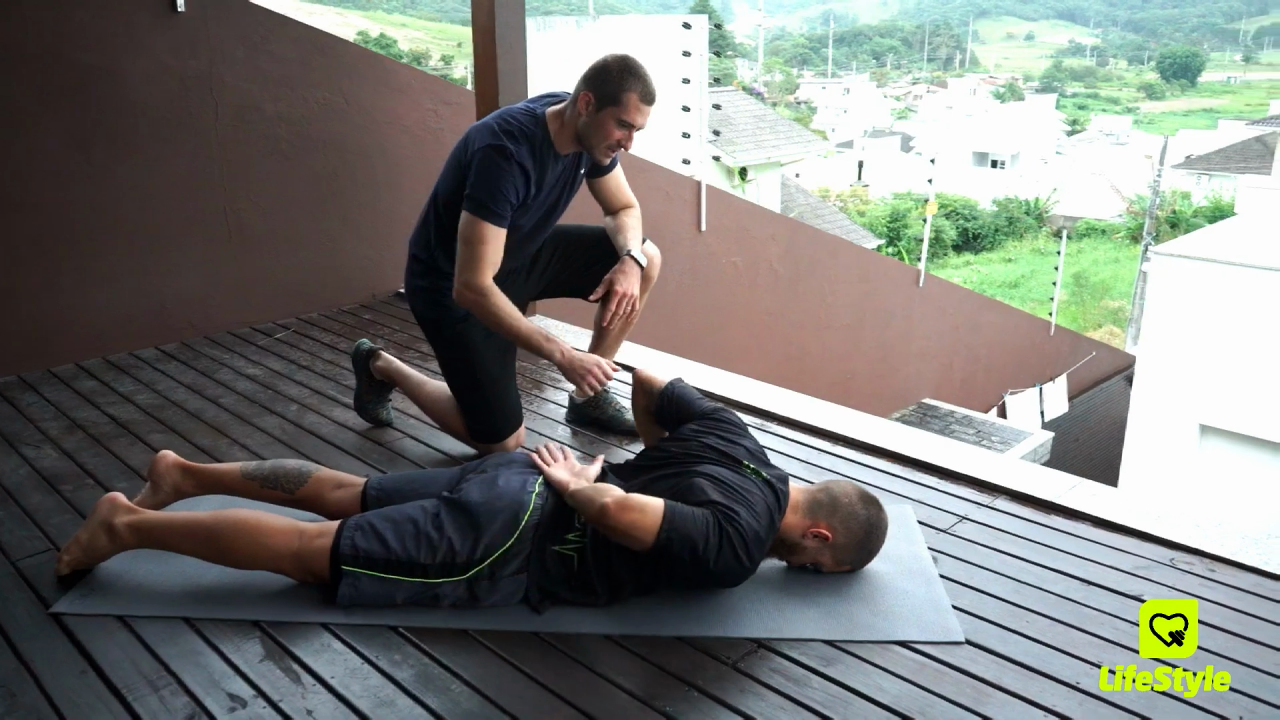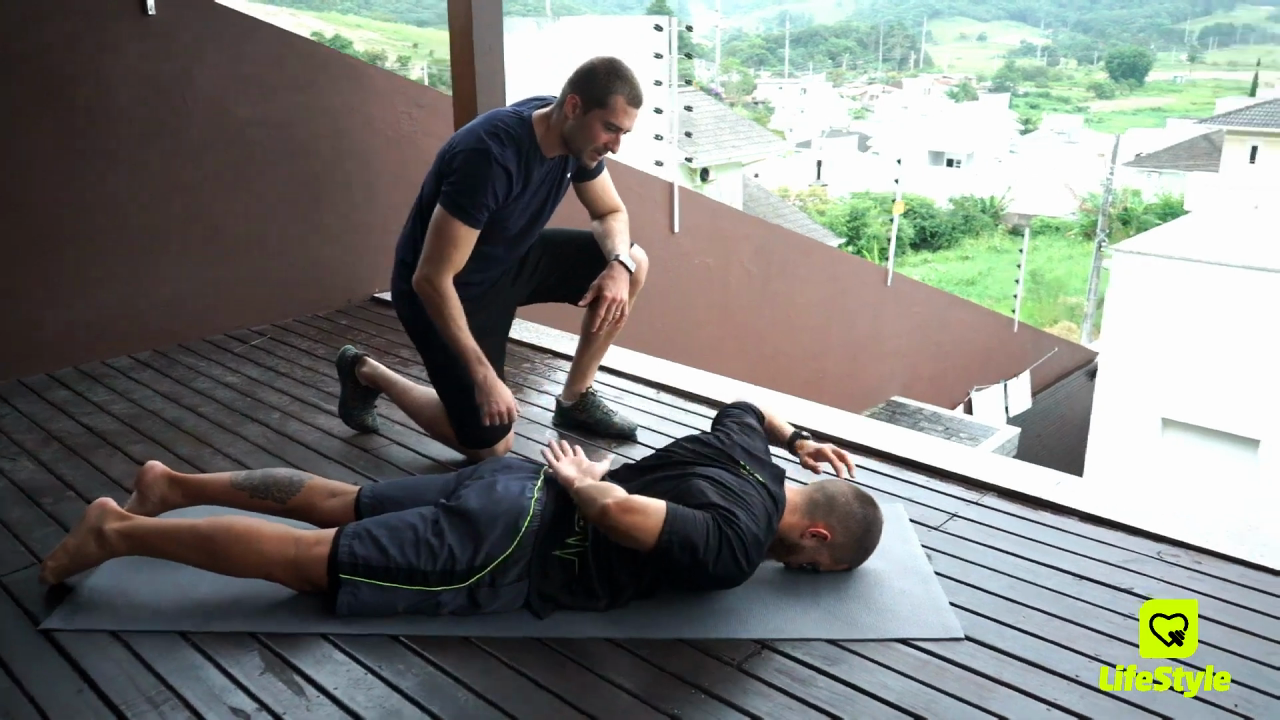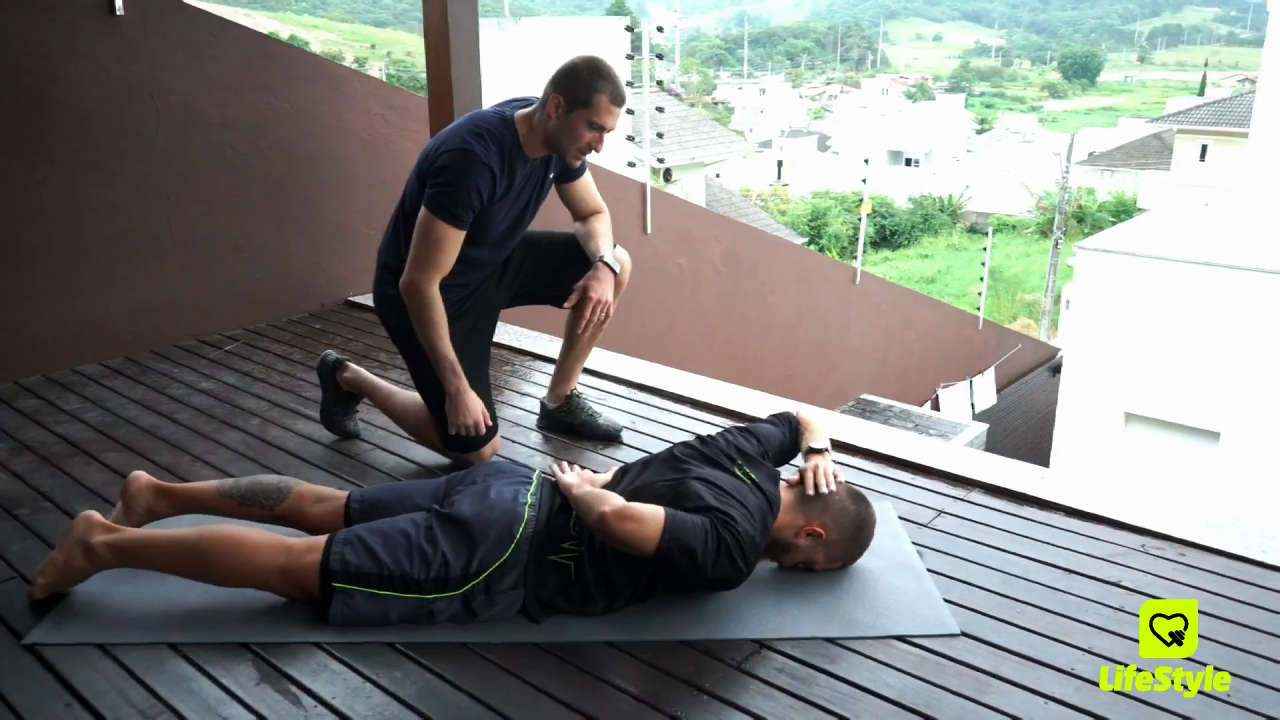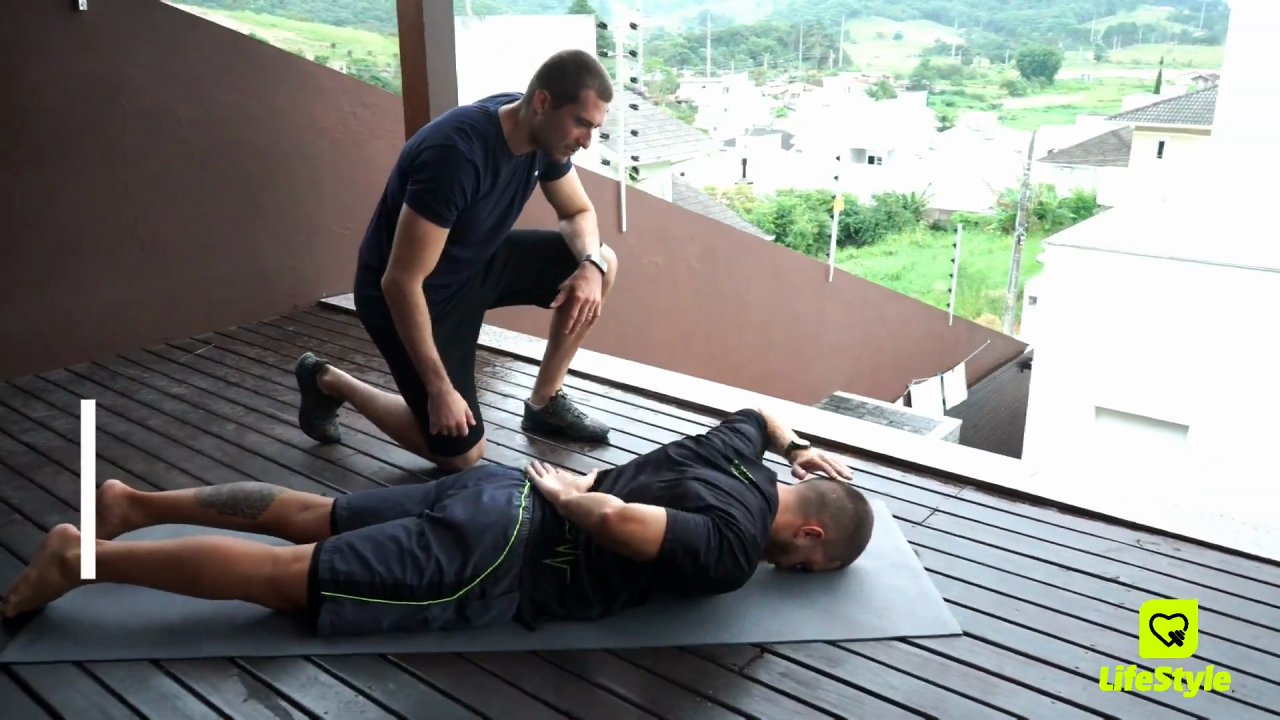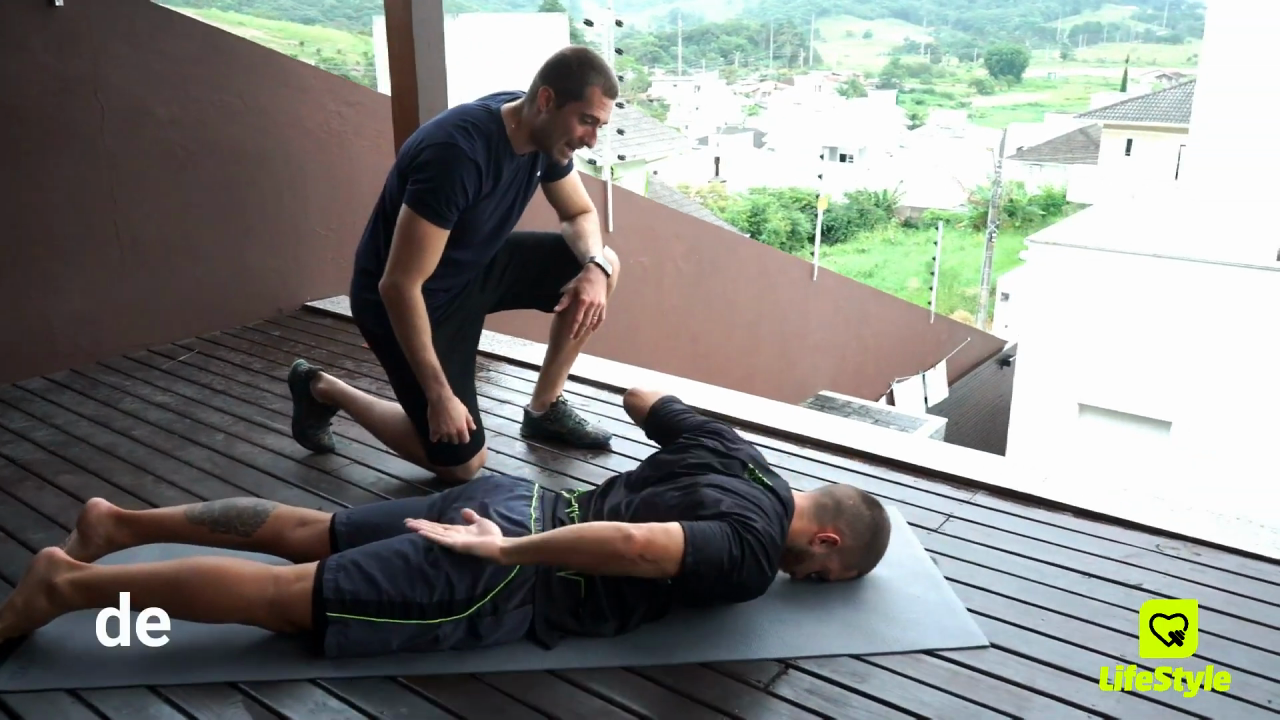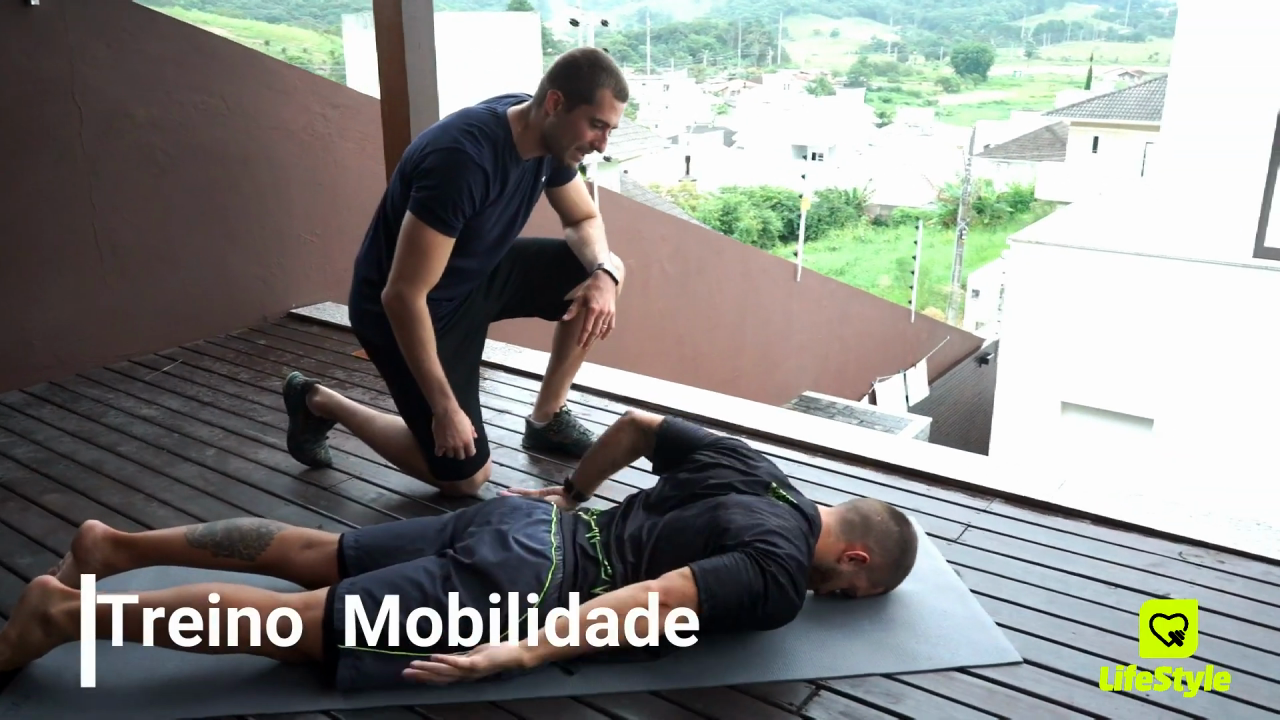
dt=0.4s
person 1, frame 1
left shoulder: (736, 441)
right shoulder: (739, 542)
left elbow: (647, 380)
right elbow: (618, 514)
right wrist: (572, 484)
left hip: (512, 488)
right hip: (505, 550)
left knee: (342, 495)
right knee: (311, 553)
left ankle: (185, 474)
right ankle: (130, 526)
person 1, frame 2
left shoulder: (745, 450)
right shoulder: (740, 543)
left elbow: (740, 403)
right elbow: (617, 514)
left wrist: (800, 437)
right wrist: (581, 485)
left hip: (512, 486)
right hip: (506, 555)
left knee: (335, 502)
right knee: (307, 559)
left ankle: (175, 484)
right ankle: (123, 530)
person 1, frame 3
left shoulder: (747, 454)
right shoulder: (734, 547)
left elbow: (795, 414)
right elbow: (616, 520)
left wrist: (821, 453)
right wrist: (580, 490)
left hip: (508, 491)
right hip: (499, 558)
left knee: (323, 508)
right knee: (298, 568)
left ankle: (158, 493)
right ankle: (110, 542)
person 1, frame 4
left shoulder: (737, 456)
right shoulder: (736, 548)
left elbow: (755, 411)
right elbow: (617, 520)
left wrist: (800, 447)
right wrist: (567, 498)
left hip: (497, 496)
right hip: (494, 564)
left knee: (307, 517)
right knee: (284, 576)
left ankle: (132, 503)
right ankle: (84, 556)
person 1, frame 5
left shoulder: (734, 453)
right shoulder: (756, 550)
left elbow: (640, 396)
right elbow: (631, 545)
right wrist: (507, 556)
left hip: (507, 503)
right hip: (495, 587)
left knee: (305, 536)
right knee: (283, 598)
left ankle: (120, 519)
right ankle: (75, 581)
person 1, frame 6
left shoulder: (755, 468)
right shoulder: (783, 570)
left elbow: (635, 421)
right elbow: (655, 600)
right wrist: (521, 651)
left hip: (518, 528)
right hip: (522, 586)
left knee: (311, 557)
right knee: (296, 622)
left ankle: (115, 543)
person 2, frame 1
left shoulder: (590, 132)
right shoulder: (504, 152)
left elbow: (624, 208)
right elbow: (473, 287)
left wrist: (630, 260)
right wrist: (564, 357)
left hip: (521, 252)
right hip: (452, 286)
left knee: (645, 259)
right knee: (503, 443)
left ankle: (587, 399)
right ankle: (380, 368)
person 2, frame 2
left shoulder: (578, 134)
right shoulder: (489, 155)
left elbow: (612, 213)
right elbow: (431, 280)
left wrist: (619, 264)
right wrist: (485, 378)
left hip: (510, 259)
right hip: (447, 290)
left knee: (632, 264)
right knee: (490, 447)
left ankle: (575, 400)
right ankle: (366, 374)
person 2, frame 3
left shoulder: (560, 136)
right shoulder: (472, 157)
left elbow: (594, 214)
right elbow: (418, 283)
left wrist: (602, 266)
right wrist: (457, 388)
left hip: (492, 262)
right hip: (431, 293)
left knee: (616, 265)
right knee: (476, 450)
left ankle: (559, 402)
right ankle: (349, 379)
person 2, frame 4
left shoulder: (543, 132)
right shoulder: (456, 154)
left elbow: (579, 212)
right elbow: (400, 282)
left wrist: (590, 265)
right wrist: (440, 389)
left hip: (476, 261)
right hip: (411, 293)
left knee: (601, 263)
right knee: (462, 454)
left ankle: (544, 403)
right ankle: (329, 382)
person 2, frame 5
left shoulder: (546, 133)
right shoulder: (457, 153)
left elbow: (581, 214)
right elbow: (399, 285)
left wrist: (593, 267)
right wrist: (440, 395)
left hip: (474, 266)
right hip: (407, 298)
left knee: (604, 266)
right knee: (462, 463)
left ankle: (544, 409)
right ankle: (323, 391)
person 2, frame 6
left shoulder: (549, 135)
right shoulder: (463, 158)
left elbow: (585, 220)
right elbow: (402, 296)
left wrist: (602, 274)
right wrist: (445, 409)
right hip: (404, 310)
left knee: (605, 271)
right knee: (466, 477)
left ankle: (547, 420)
right ankle: (319, 403)
